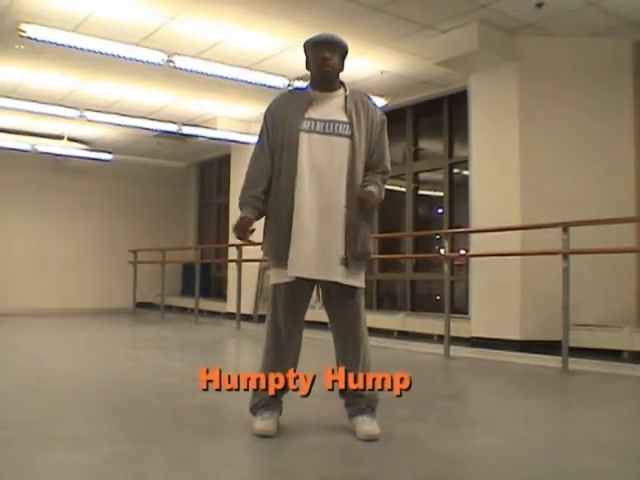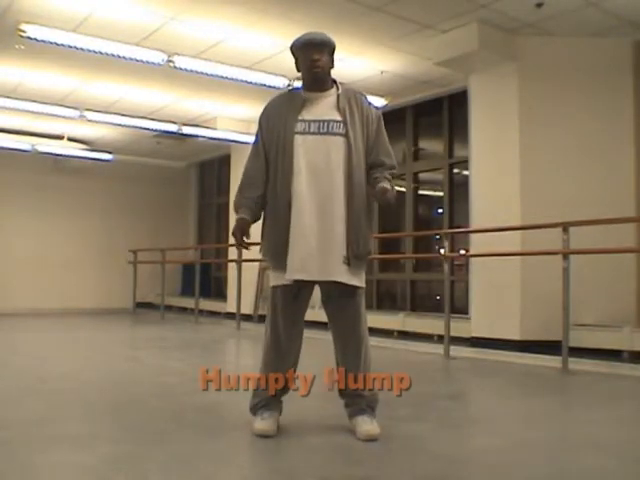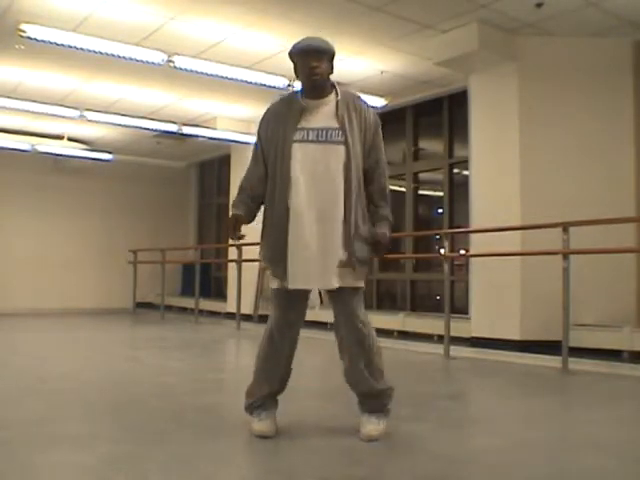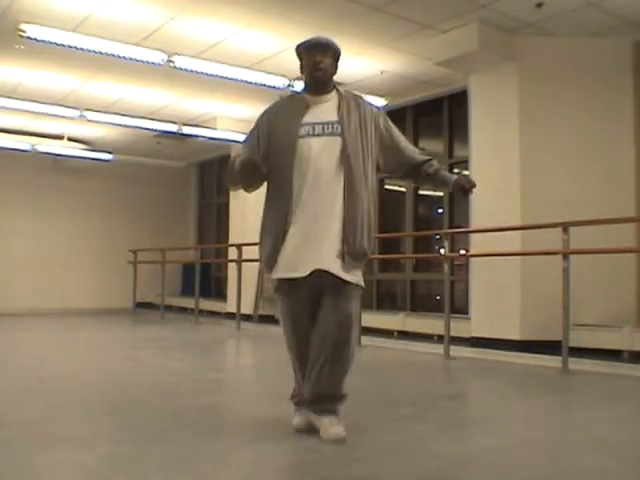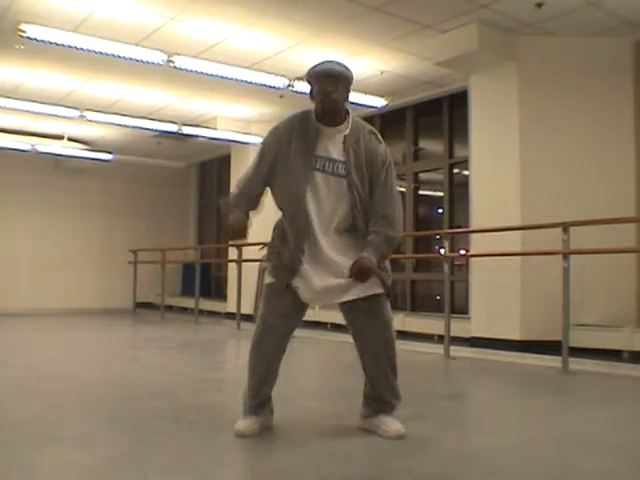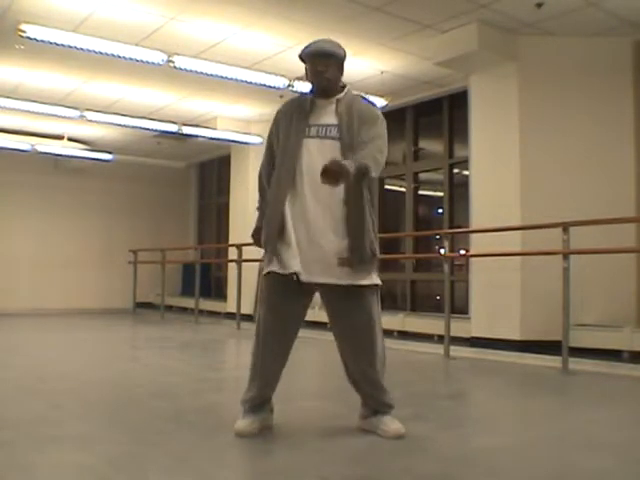
dt=0.4s
person 1, frame 1
left shoulder: (367, 112)
right shoulder: (282, 108)
left elbow: (379, 168)
right elbow: (262, 166)
left wrist: (371, 191)
right wrist: (248, 209)
left hip: (344, 237)
right hip: (291, 235)
left knee: (350, 325)
right knee: (283, 323)
left ankle: (360, 406)
right ankle: (267, 403)
person 1, frame 2
left shoulder: (361, 109)
right shoulder: (276, 110)
left elbow: (382, 162)
right elbow: (258, 170)
left wrist: (384, 186)
right wrist: (245, 213)
left hip: (343, 236)
right hip: (290, 236)
left knee: (350, 325)
right knee: (283, 324)
left ankle: (360, 406)
right ankle: (267, 404)
person 1, frame 3
left shoulder: (359, 113)
right shoulder: (277, 116)
left elbow: (375, 174)
right elbow: (259, 171)
left wrist: (381, 222)
right wrist: (242, 207)
left hip: (343, 239)
right hip: (291, 239)
left knee: (353, 324)
right knee: (281, 326)
left ankle: (374, 405)
right ankle: (262, 404)
person 1, frame 4
left shoulder: (360, 112)
right shoulder: (277, 115)
left elbow: (402, 154)
right elbow: (247, 170)
left wrist: (443, 175)
right wrist: (241, 167)
left hip: (344, 236)
right hip: (294, 238)
left knee: (339, 321)
right knee: (299, 325)
left ankle: (324, 404)
right ankle: (307, 401)
person 1, frame 5
left shoulder: (369, 143)
right shoulder: (287, 133)
left elbow: (385, 204)
right elbow: (257, 179)
left wrist: (375, 252)
right wrist: (238, 213)
left hip: (352, 257)
right hip: (296, 254)
left knee: (377, 332)
right knee: (270, 333)
left ankle: (378, 409)
right ankle: (257, 408)
person 1, frame 6
left shoulder: (363, 111)
right shoulder: (288, 113)
left elbow: (374, 151)
right elbow: (269, 171)
left wrist: (350, 168)
right wrist: (263, 217)
left hip: (345, 242)
right hip: (291, 240)
left knee: (361, 330)
right knee: (273, 326)
left ankle: (375, 409)
right ankle: (257, 407)
